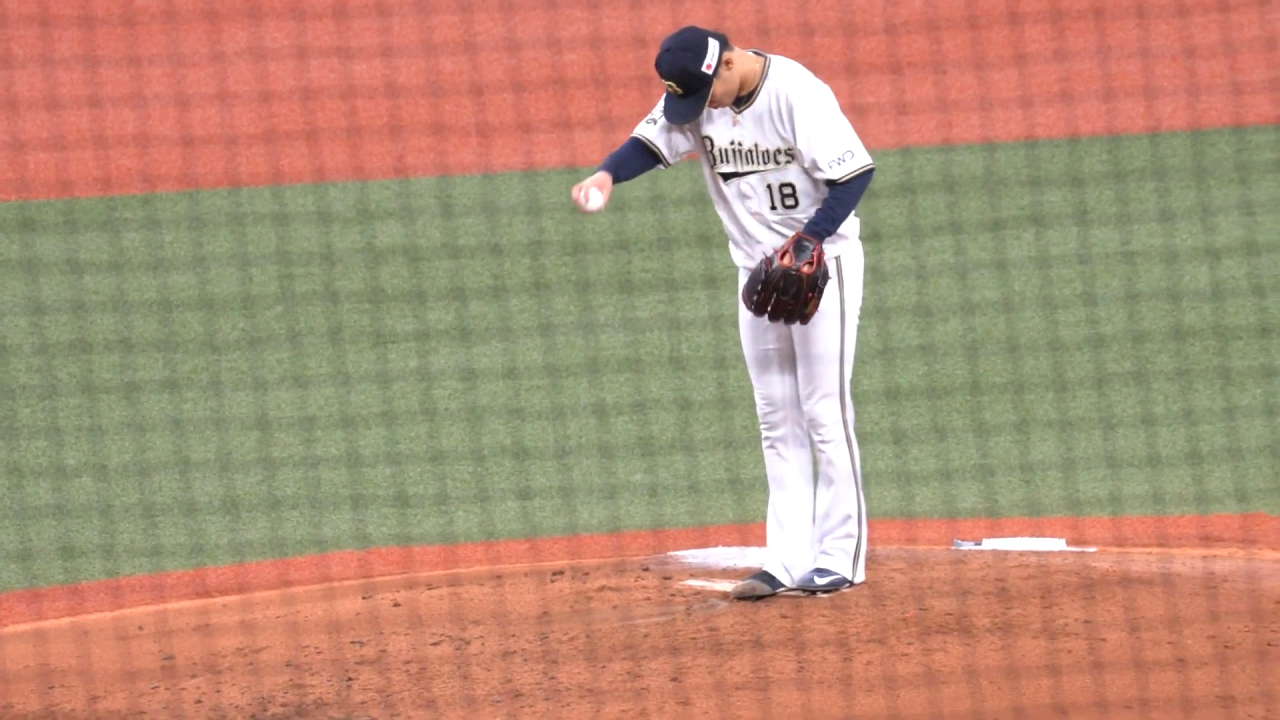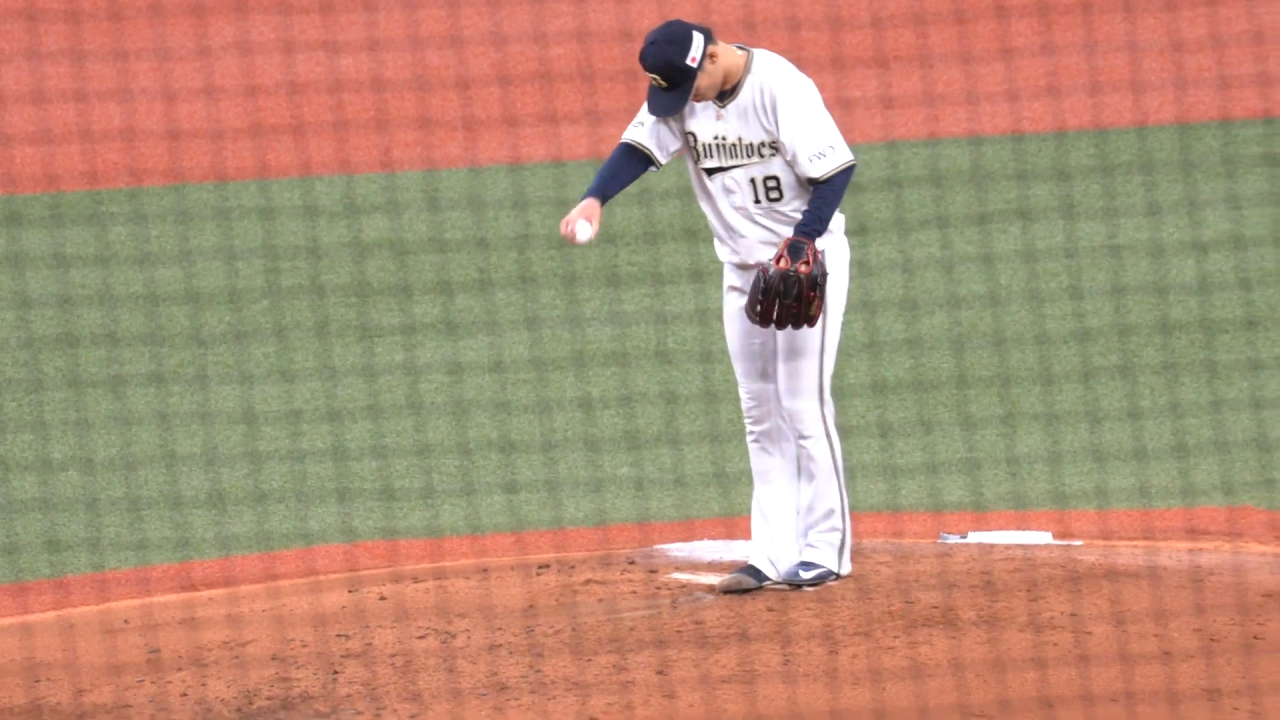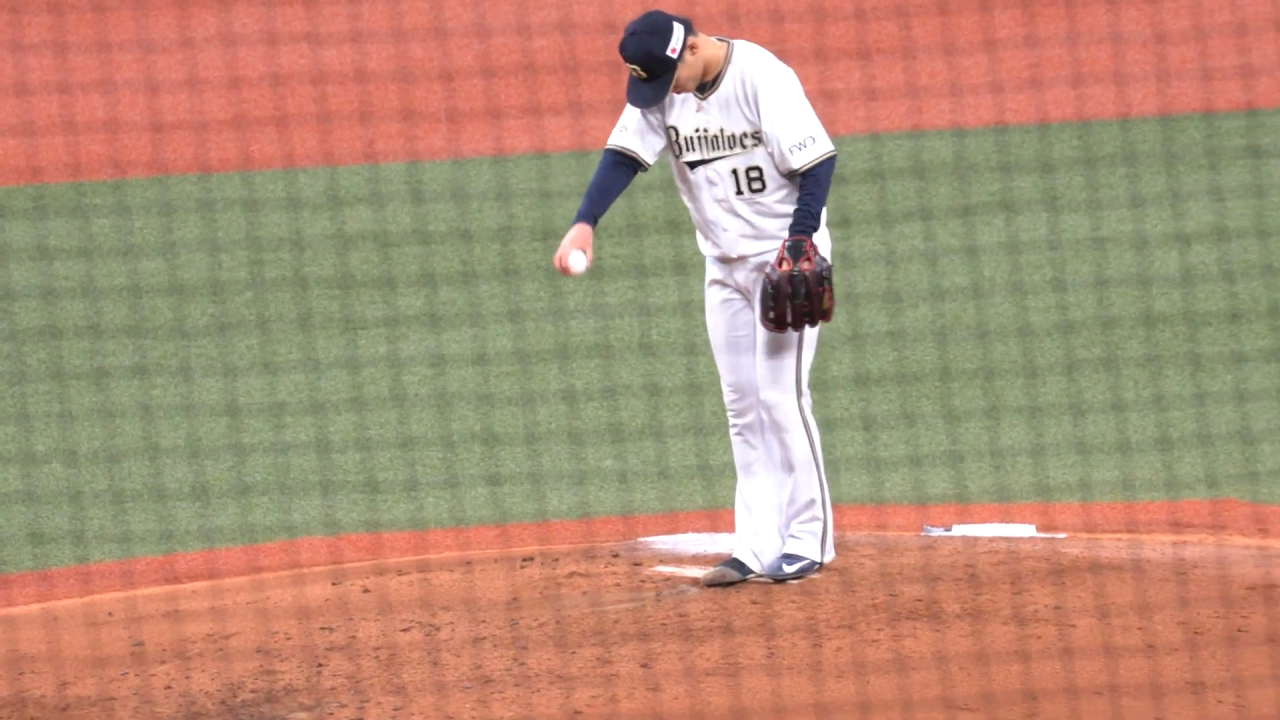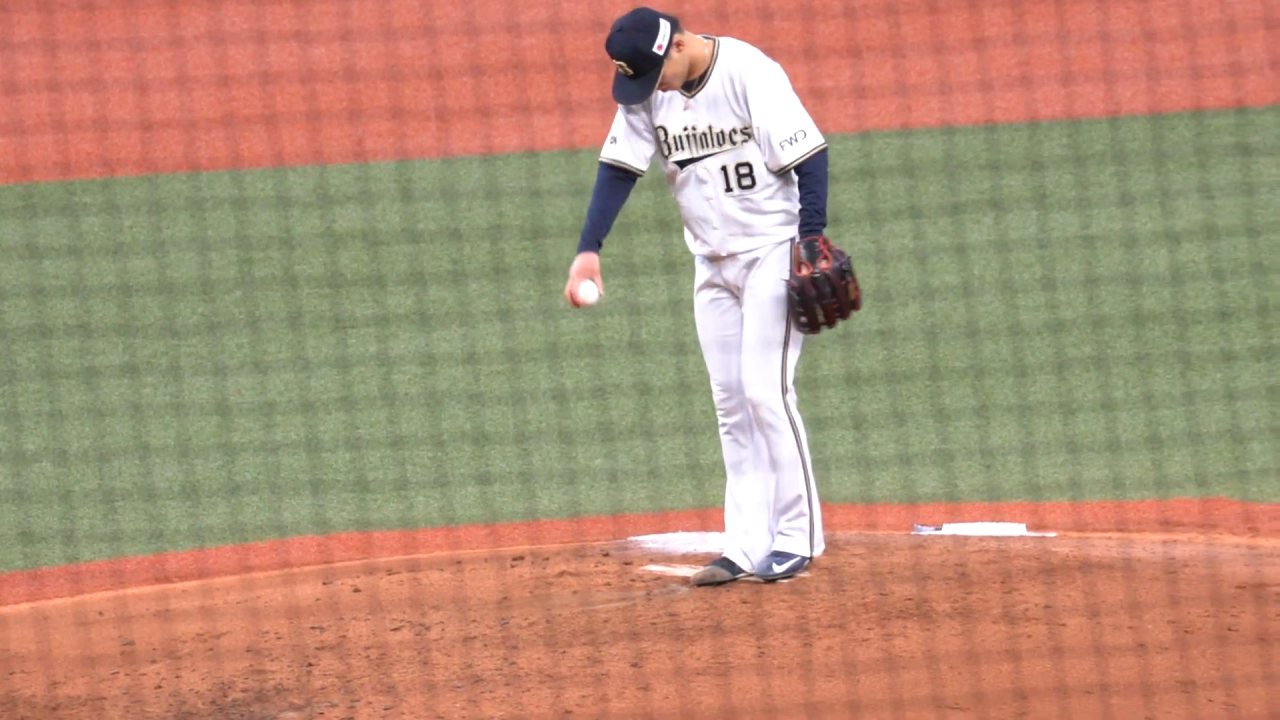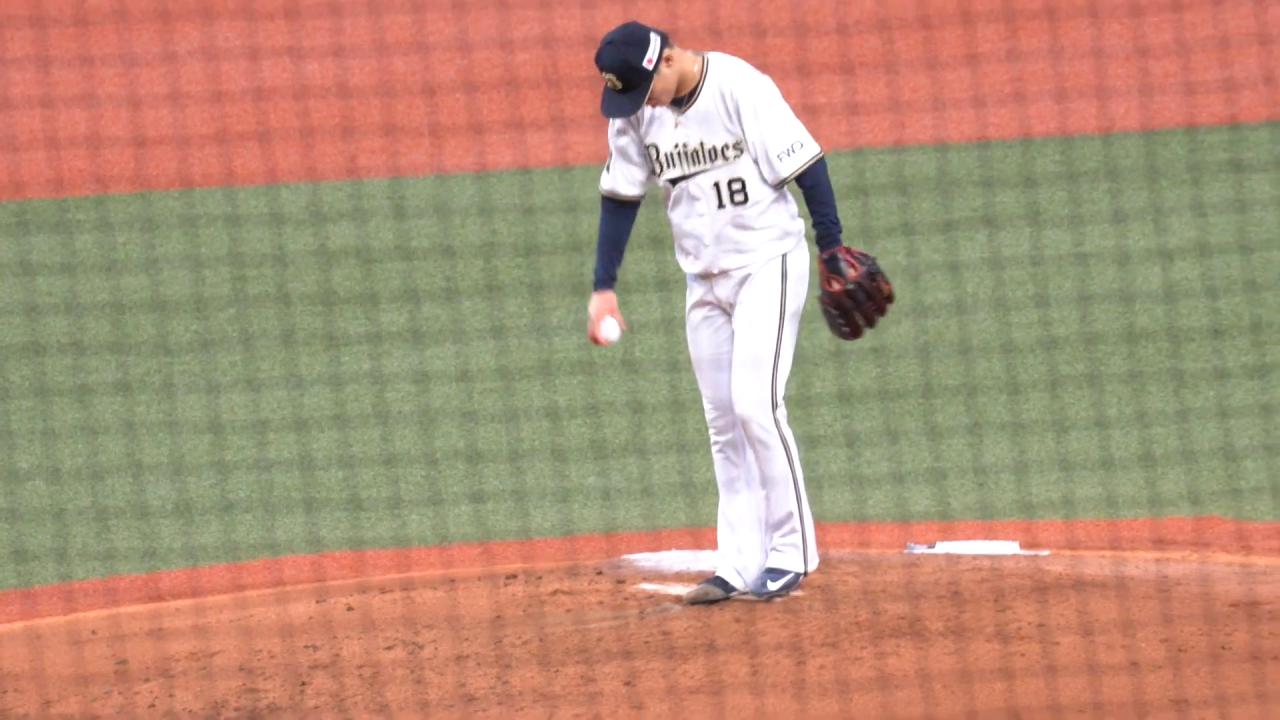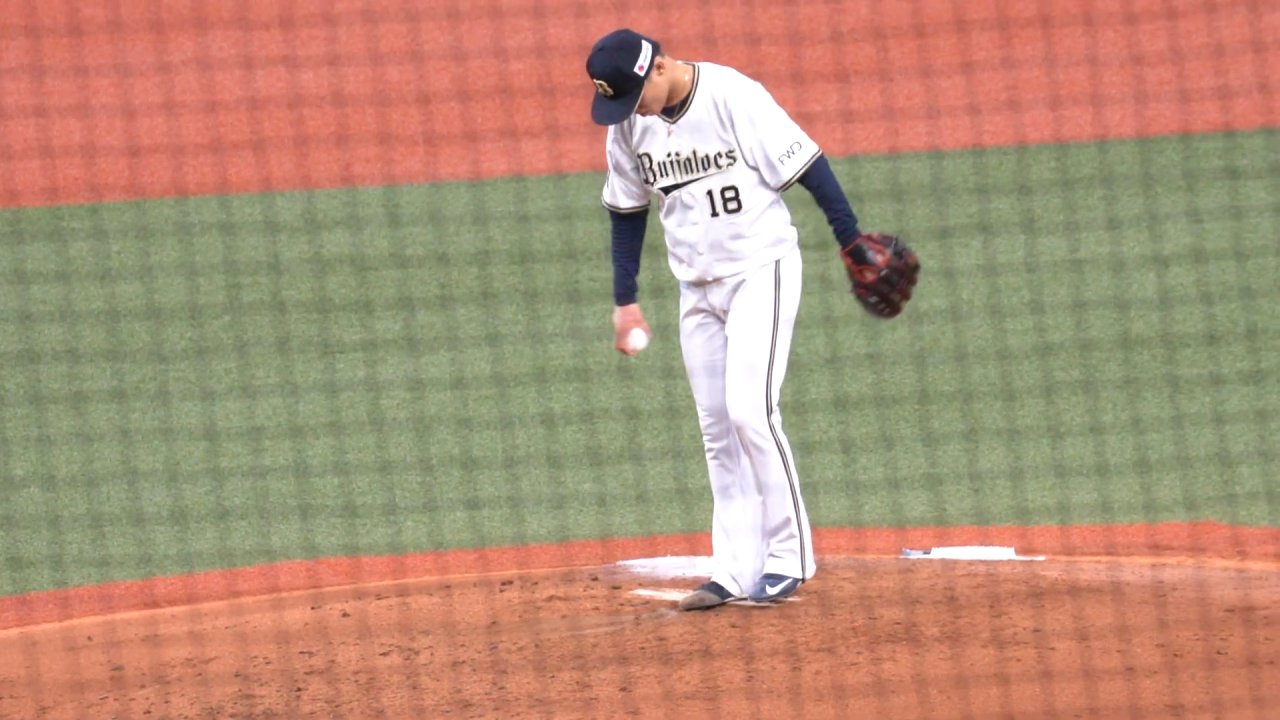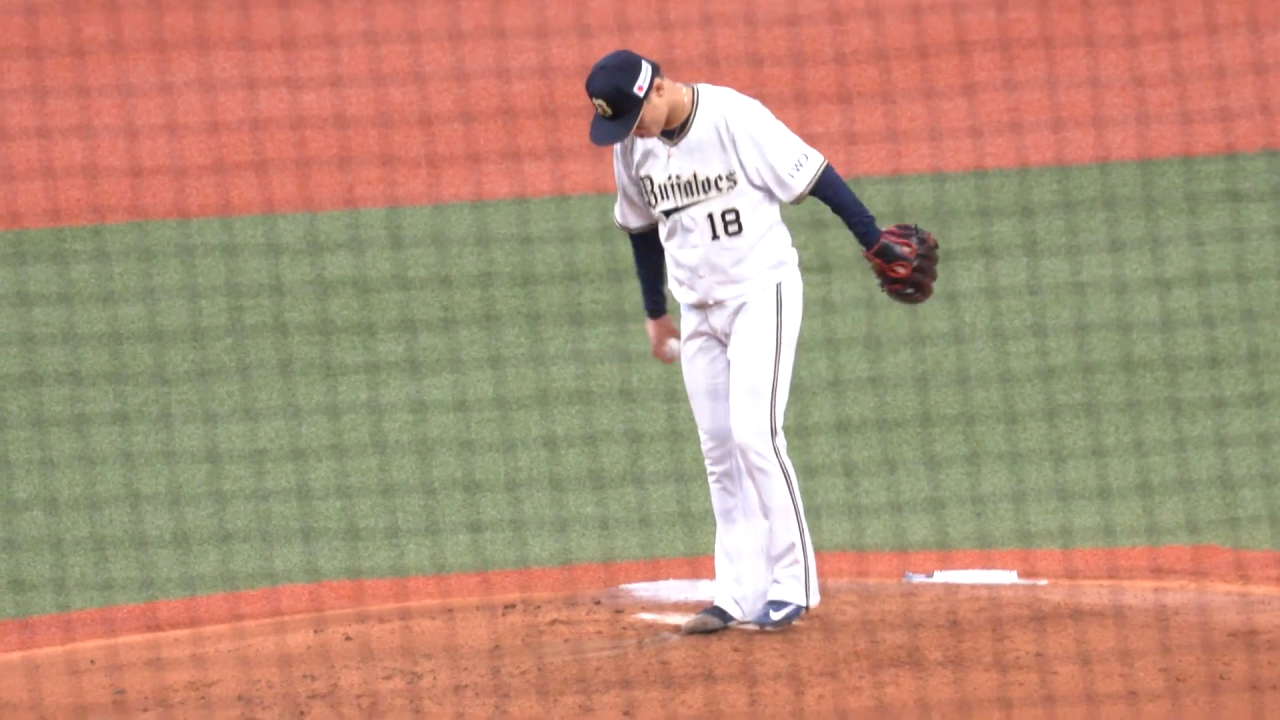
dt=0.2s
person 1, frame 1
left shoulder: (798, 93)
right shoulder: (694, 96)
left elbow: (856, 171)
right elbow: (650, 143)
left wrist: (810, 238)
right wrist: (605, 172)
left hip: (823, 265)
right hip: (757, 272)
left knee: (825, 412)
right knee: (776, 416)
left ankle: (839, 558)
right ankle: (789, 561)
person 1, frame 2
left shoulder: (782, 86)
right shoulder: (679, 92)
left elbow: (837, 169)
right elbow: (639, 148)
left wrist: (800, 243)
right wrist: (594, 198)
right hip: (741, 268)
left knee: (803, 406)
right knee: (760, 412)
left ankle: (825, 550)
right ankle: (774, 554)
person 1, frame 3
left shoulder: (762, 76)
right shoulder: (660, 86)
left elbow: (819, 161)
right elbow: (624, 154)
left wrist: (798, 243)
right wrist: (584, 222)
left hip: (789, 252)
right hip: (723, 262)
left knee: (780, 396)
right knee: (742, 405)
left ankle: (806, 541)
right ankle: (758, 548)
person 1, frame 4
left shoulder: (750, 73)
right shoulder: (646, 89)
left elbow: (811, 156)
right elbow: (618, 167)
left wrist: (811, 243)
right wrist: (589, 248)
left hip: (777, 249)
right hip: (712, 261)
left knee: (764, 391)
right knee: (732, 403)
left ankle: (797, 535)
right ankle: (749, 546)
person 1, frame 5
left shoulder: (744, 89)
right shoulder: (634, 112)
left elbow: (805, 165)
right elbow: (620, 197)
left wrist: (834, 250)
right wrist: (604, 286)
left hip: (769, 267)
right hip: (704, 279)
left knee: (754, 408)
right knee: (723, 422)
left ankle: (790, 551)
right ankle: (740, 565)
person 1, frame 6
left shoulder: (734, 96)
right shoulder: (627, 121)
left elbow: (807, 165)
right elbow: (625, 210)
left wrist: (852, 241)
right wrist: (625, 298)
left hip: (761, 272)
right hip: (697, 286)
left knee: (749, 413)
right knee: (717, 428)
left ankle: (788, 555)
right ankle: (737, 570)
person 1, frame 7
left shoulder: (735, 117)
right shoulder: (631, 144)
left elbow: (816, 175)
left wrist: (873, 238)
right wrist: (655, 311)
left hip: (761, 294)
right hip: (697, 309)
left knee: (753, 435)
right knee: (719, 451)
left ankle: (792, 583)
right ankle: (739, 594)
